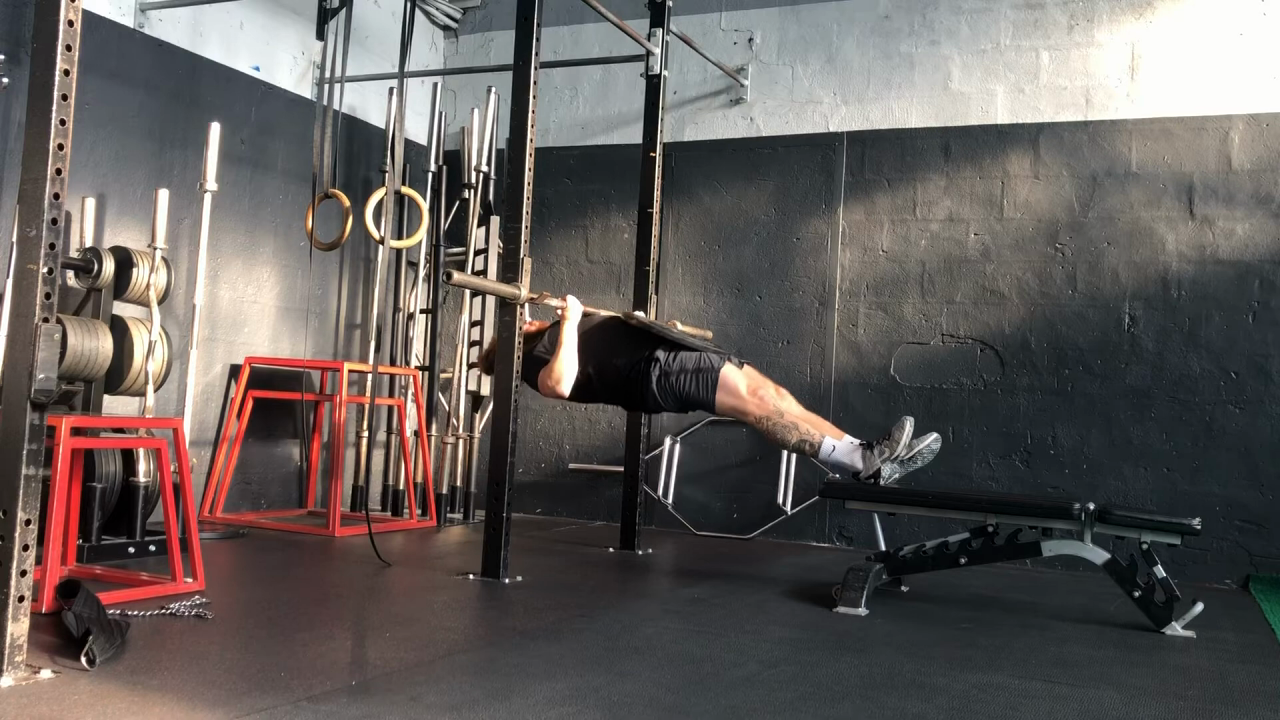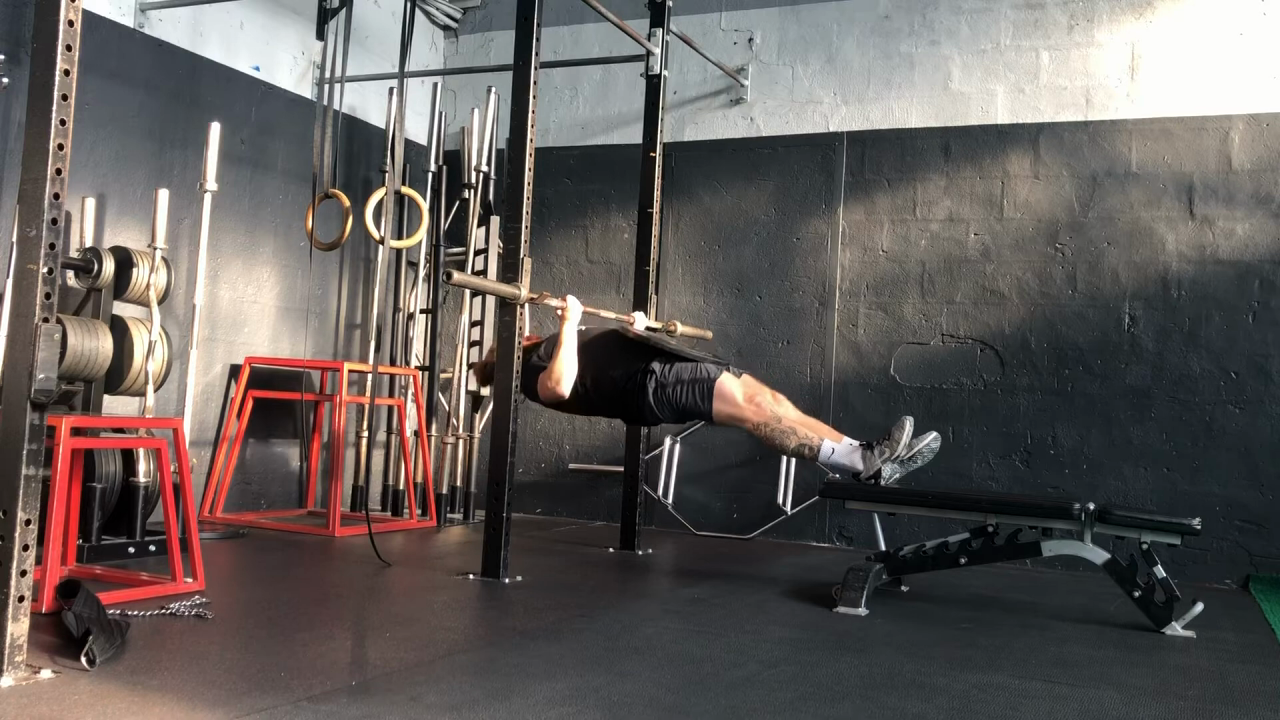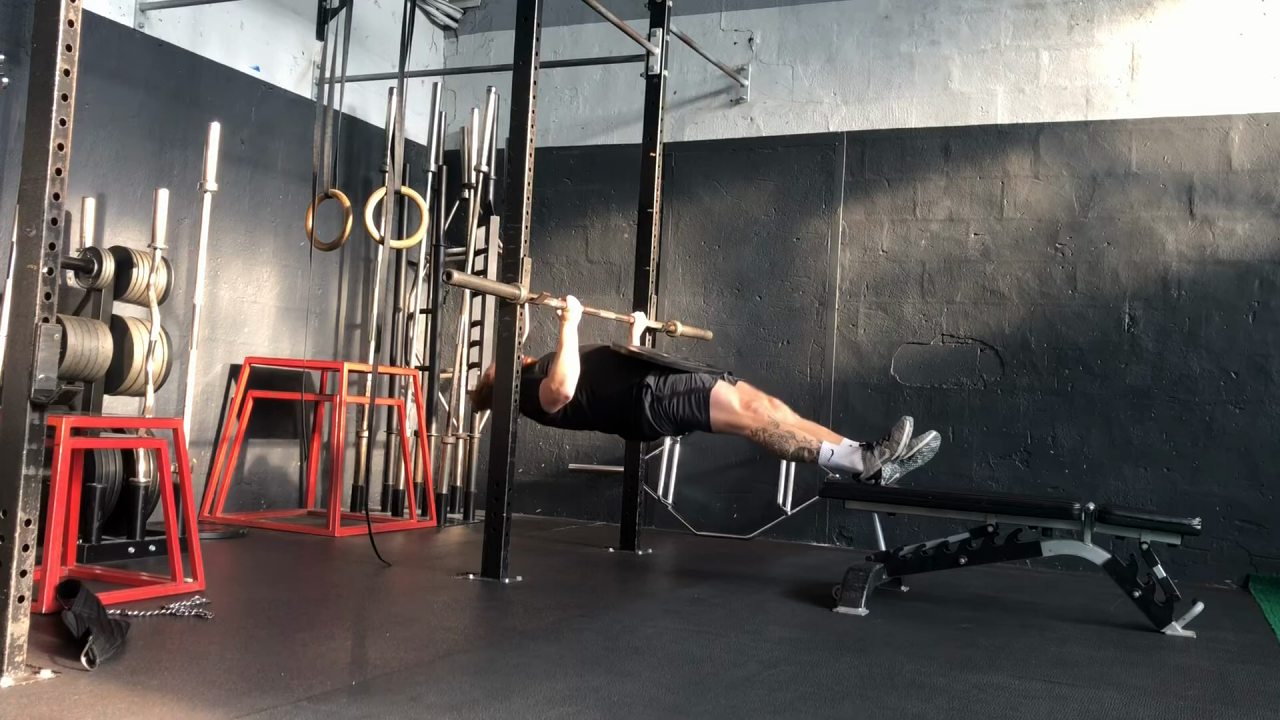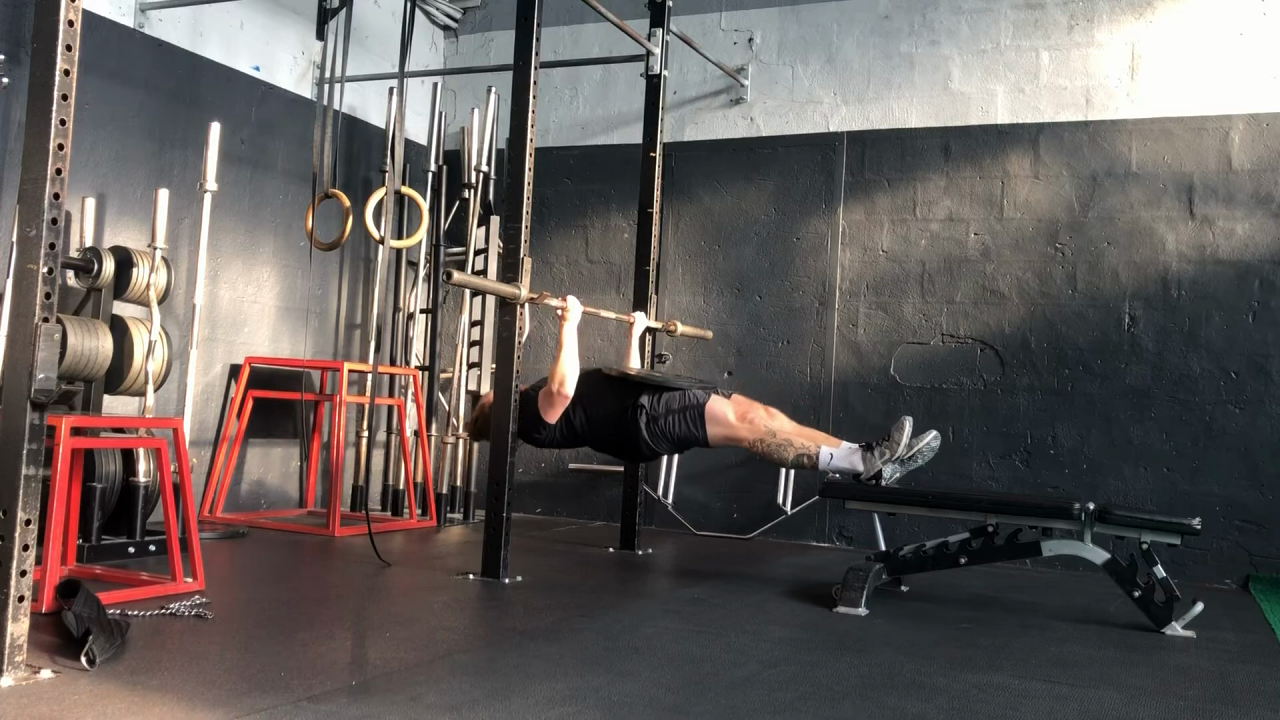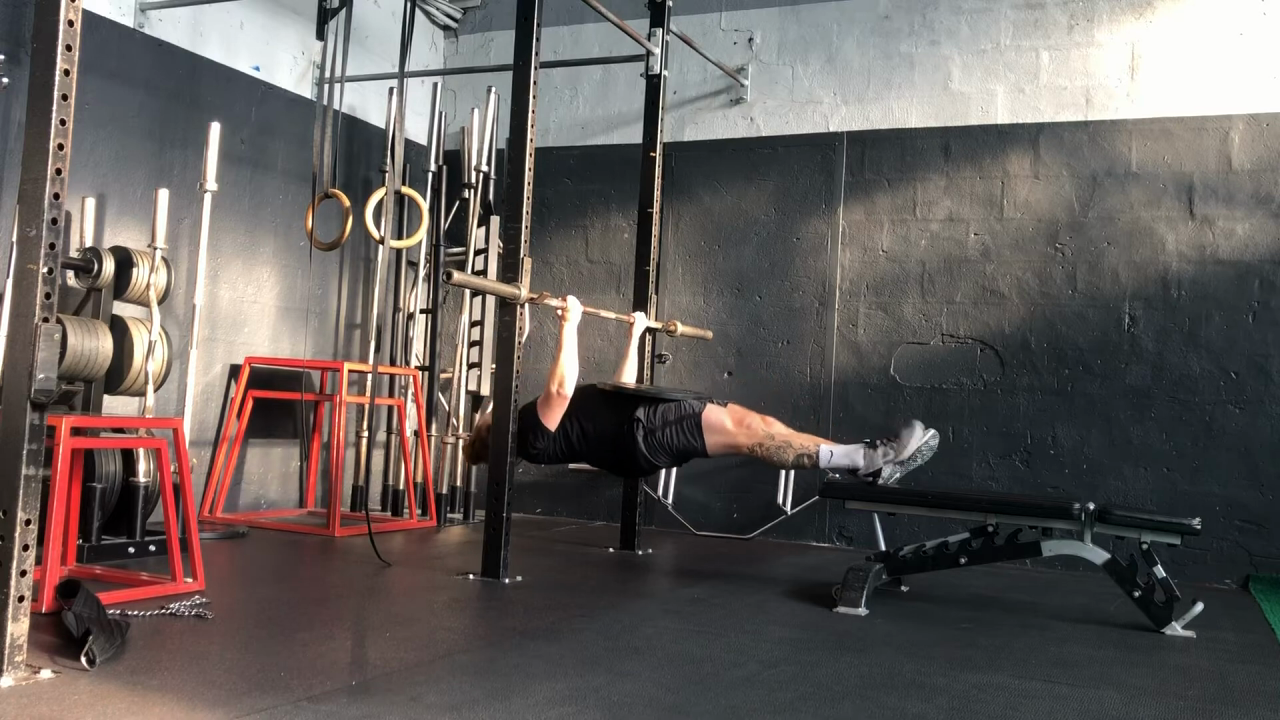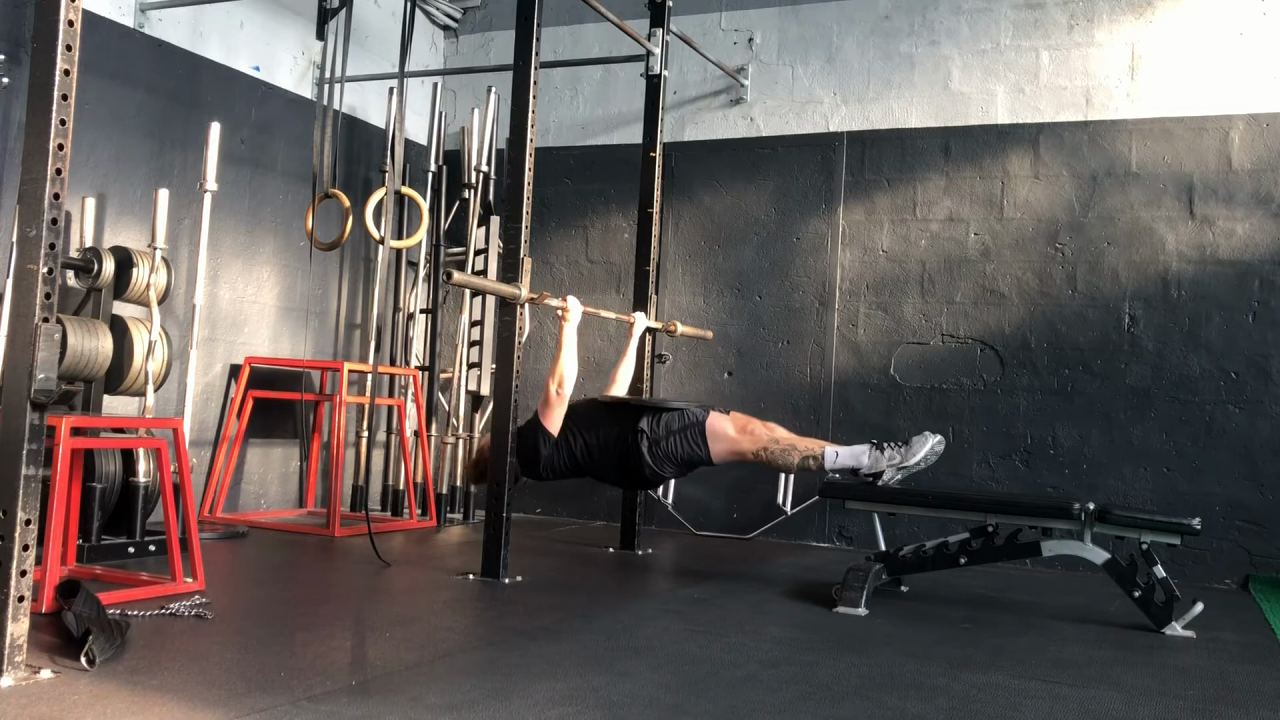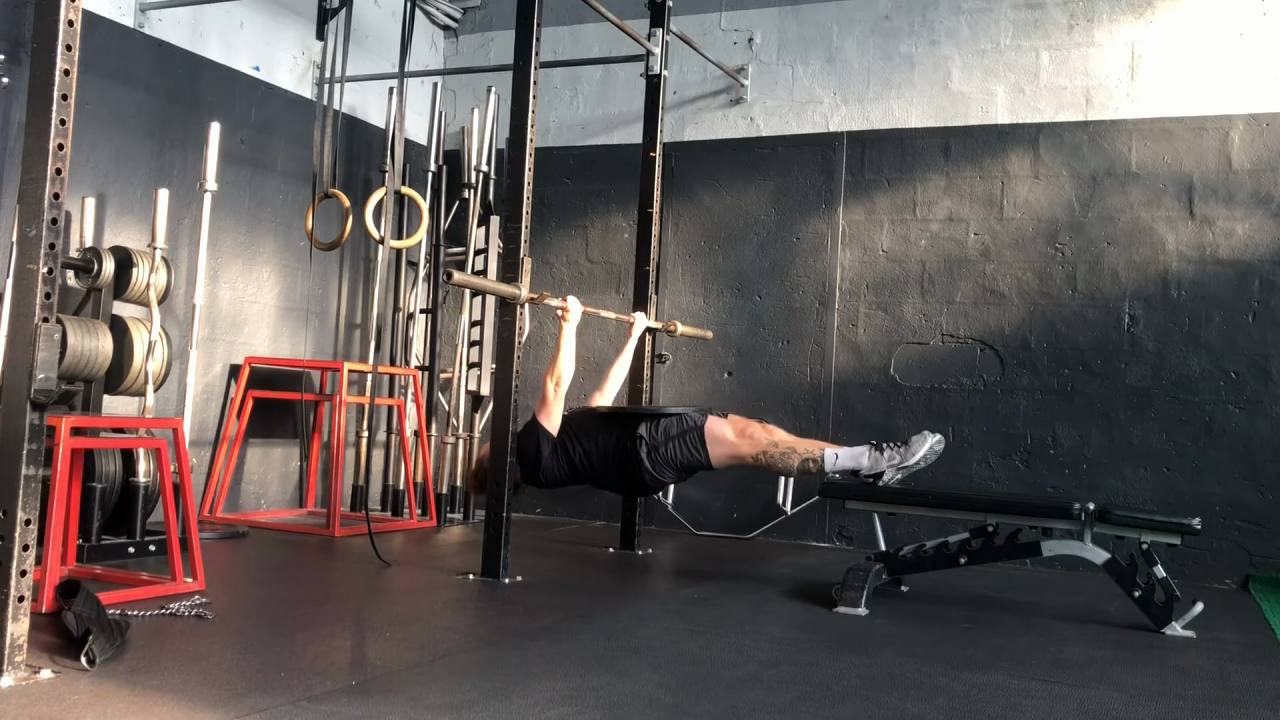
dt=0.3s
person 1, frame 1
left shoulder: (554, 339)
right shoulder: (536, 359)
right elbow: (561, 383)
left wrist: (639, 323)
right wrist: (568, 322)
left hip: (662, 356)
right hip: (653, 370)
left knee: (769, 395)
right knee: (754, 400)
left ankle: (868, 457)
right ankle: (863, 460)
person 1, frame 2
left shoulder: (549, 352)
right shoulder: (532, 370)
right elbow: (561, 387)
left wrist: (636, 331)
right wrist: (567, 324)
left hip: (656, 368)
right hip: (648, 383)
left knee: (767, 399)
right knee: (751, 407)
left ankle: (869, 457)
right ankle: (864, 462)
person 1, frame 3
left shoulder: (544, 371)
right shoulder: (532, 390)
right elbow: (563, 388)
left wrist: (635, 334)
right wrist: (568, 324)
left hip: (651, 382)
right hip: (645, 398)
left knee: (763, 406)
right knee: (747, 412)
left ankle: (867, 459)
right ankle: (862, 463)
person 1, frame 4
left shoulder: (538, 401)
right shoulder: (532, 419)
left elbow: (627, 383)
right elbow: (563, 389)
left wrist: (635, 335)
right wrist: (568, 326)
left hip: (645, 405)
right hip: (640, 419)
left knee: (761, 415)
right knee: (745, 424)
left ankle: (869, 460)
right ankle: (865, 464)
person 1, frame 5
left shoulder: (535, 428)
right shoulder: (531, 434)
left elbow: (621, 392)
right elbow: (561, 389)
left wrist: (634, 337)
right wrist: (568, 326)
left hip: (643, 419)
right hip: (639, 433)
left knee: (755, 424)
right knee: (742, 430)
left ankle: (870, 460)
right ankle: (867, 459)
person 1, frame 6
left shoulder: (541, 443)
right shoulder: (534, 449)
left elbow: (614, 395)
right elbow: (559, 389)
left wrist: (635, 337)
right wrist: (569, 327)
left hip: (643, 430)
right hip: (643, 443)
left knee: (755, 428)
right knee: (748, 436)
left ankle: (873, 461)
right ankle: (872, 461)
person 1, frame 7
left shoulder: (541, 448)
right shoulder: (534, 453)
left elbow: (603, 395)
right elbow: (556, 386)
left wrist: (633, 337)
right wrist: (568, 325)
left hip: (645, 437)
right hip: (643, 449)
left knee: (755, 432)
right knee: (747, 440)
left ankle: (872, 461)
right ankle: (872, 461)
